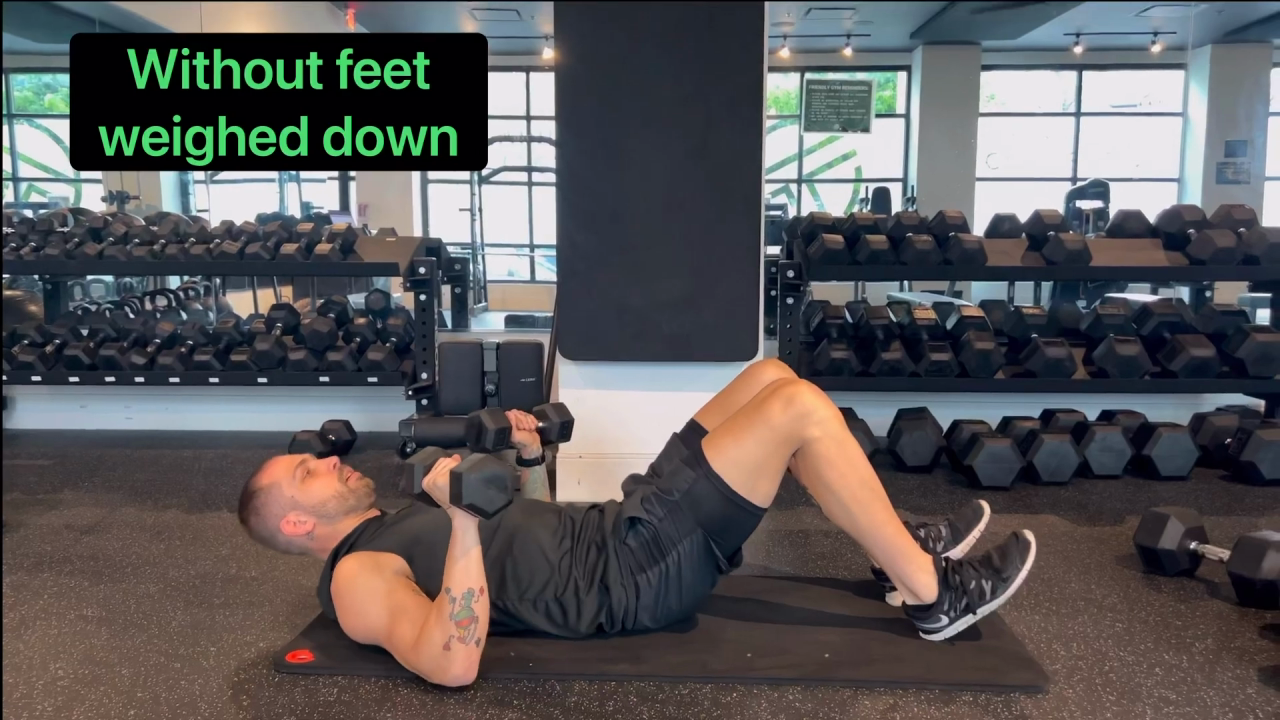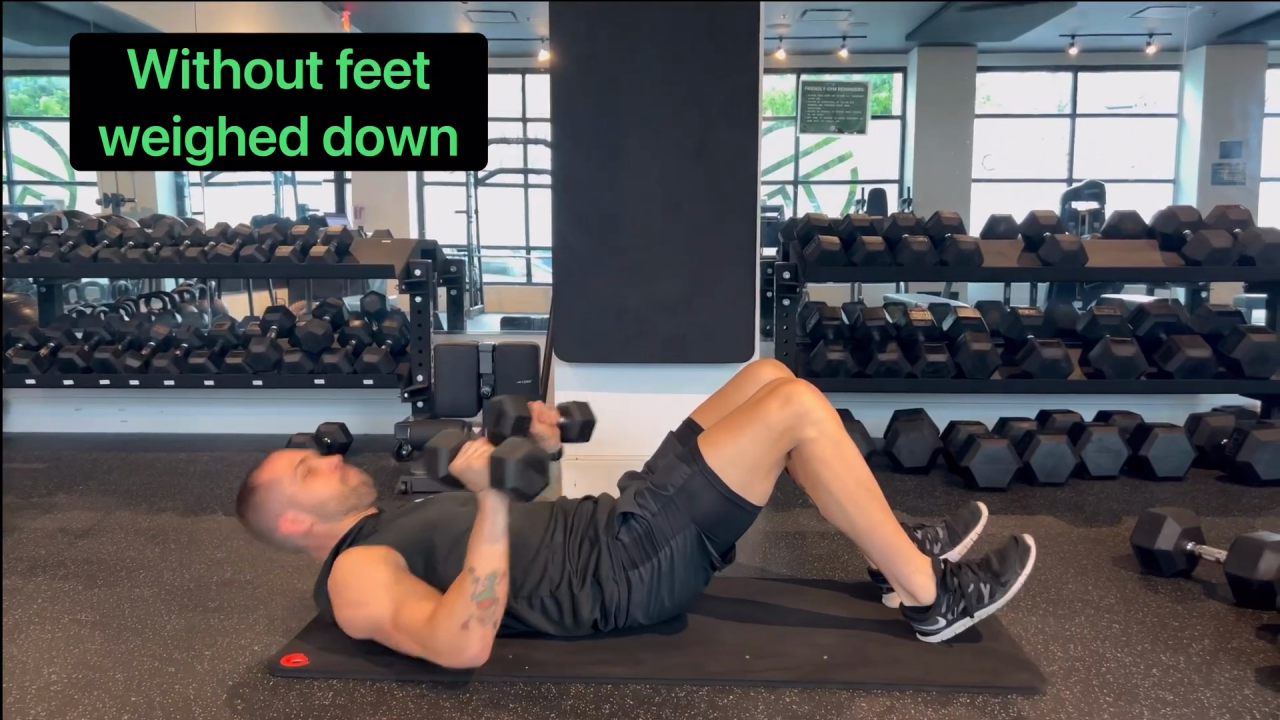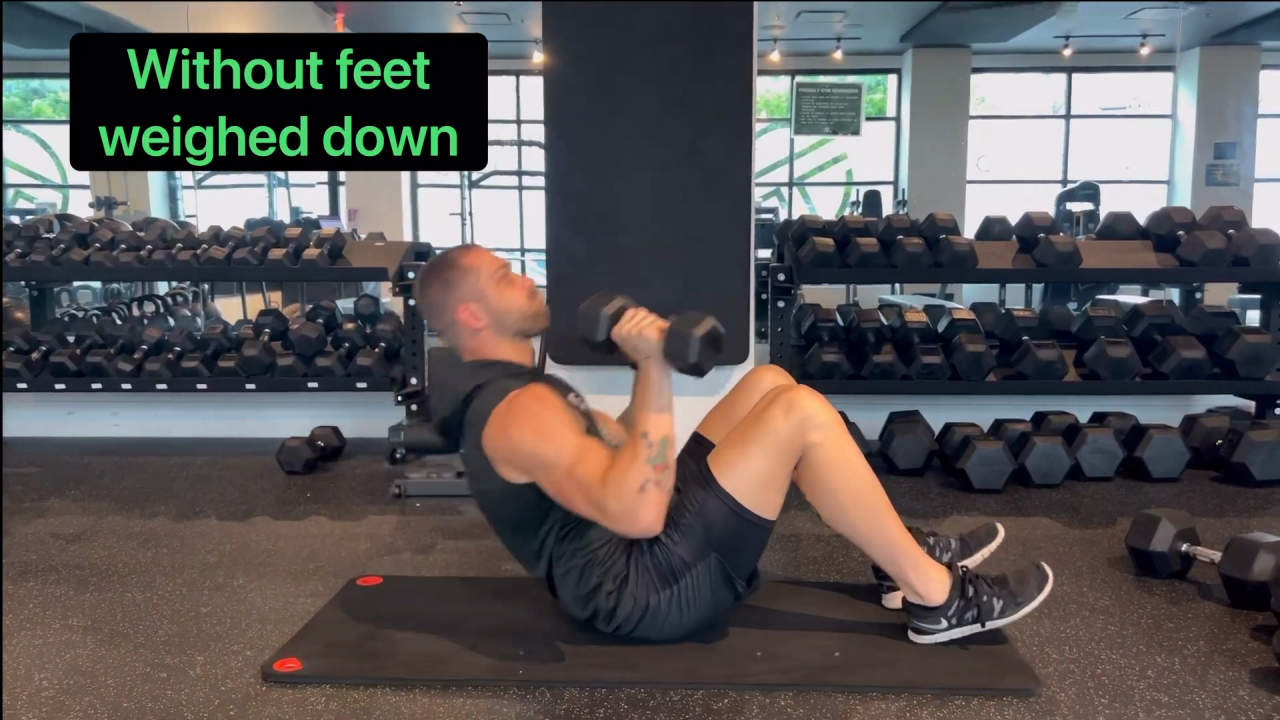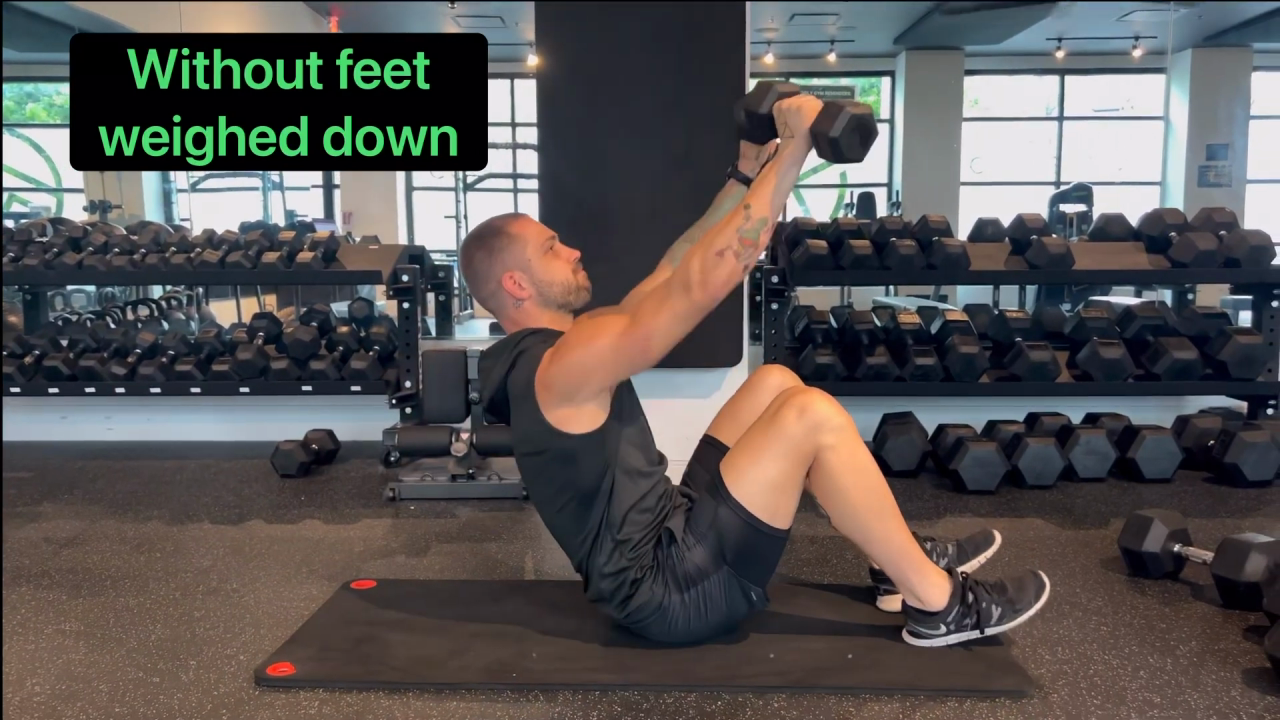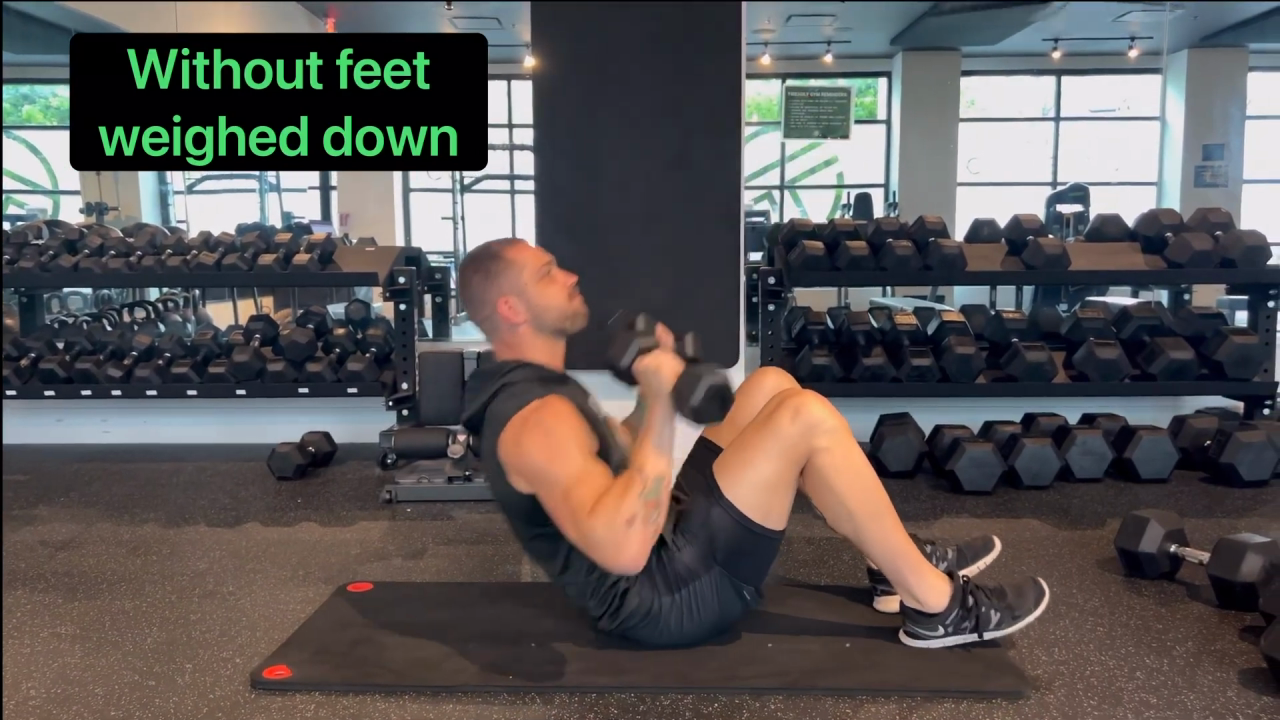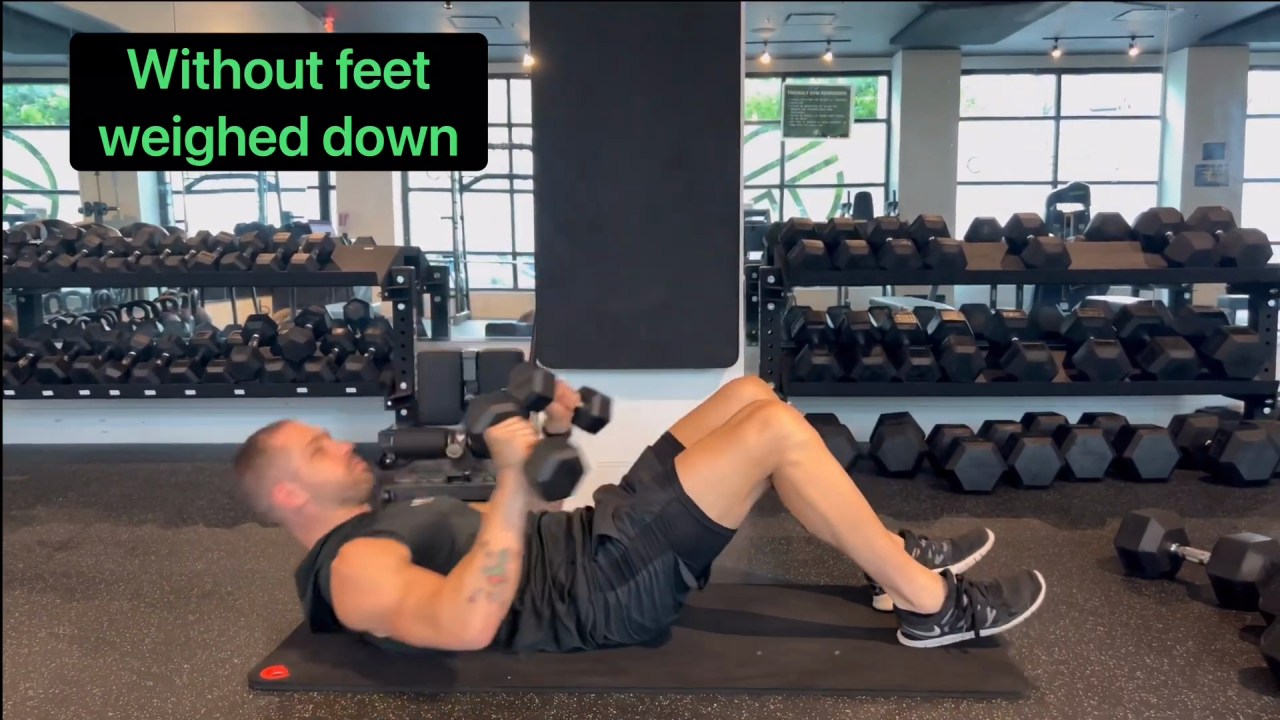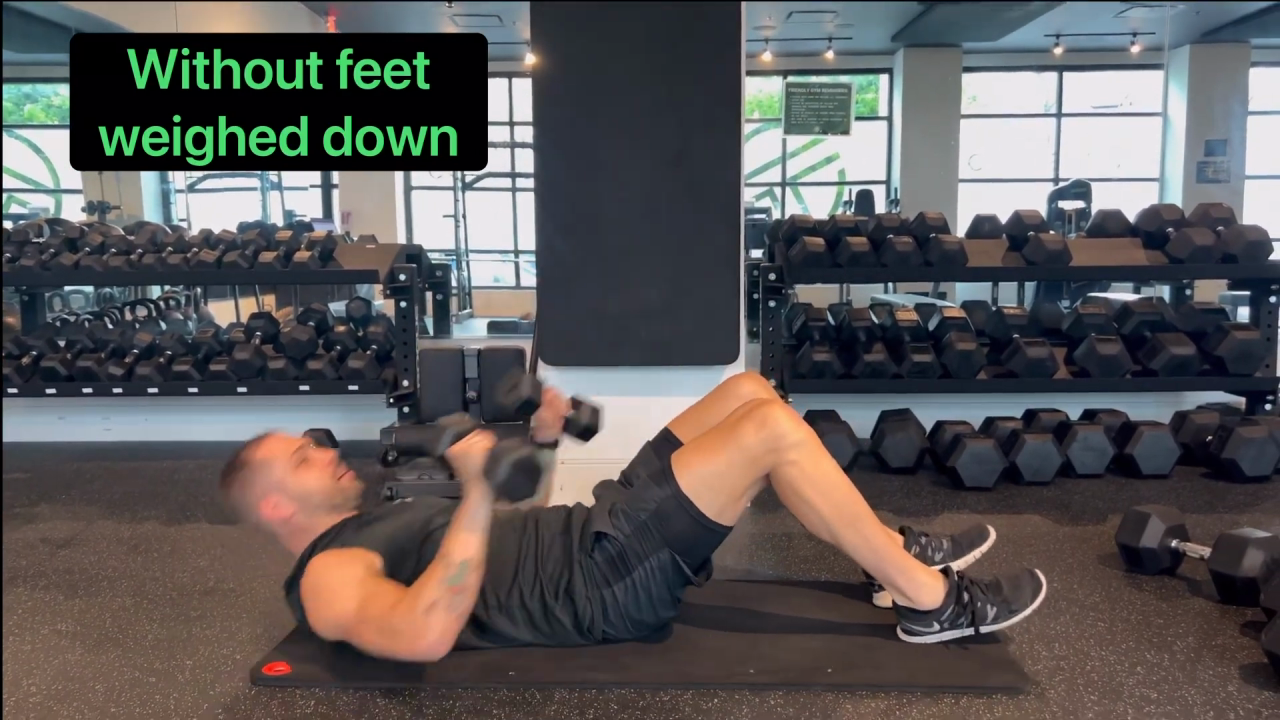
dt=0.4s
person 1, frame 1
left shoulder: (394, 530)
right shoulder: (360, 576)
right elbow: (455, 662)
left wrist: (528, 460)
right wrist: (463, 517)
left hip: (617, 527)
right hip: (636, 572)
left knee: (770, 376)
right knee: (800, 407)
left ankle: (899, 545)
right ankle: (931, 593)
person 1, frame 2
left shoulder: (396, 525)
right shoulder: (359, 577)
right elbow: (466, 644)
left wrist: (538, 459)
right wrist: (490, 499)
left hip: (614, 526)
right hip: (627, 570)
left knee: (770, 375)
right knee: (797, 407)
left ankle: (897, 550)
right ankle: (931, 595)
person 1, frame 3
left shoulder: (517, 393)
right shoulder: (518, 412)
left elbow: (622, 444)
right elbow: (637, 511)
left wrist: (648, 364)
right wrist: (655, 368)
left hip: (655, 557)
right hip: (652, 590)
left knee: (770, 384)
right knee: (799, 412)
left ankle: (905, 556)
right ankle: (937, 601)
person 1, frame 4
left shoulder: (560, 349)
right shoulder: (568, 364)
left elbow: (675, 279)
right elbow: (711, 277)
left wrist: (745, 175)
right wrist: (794, 145)
left hip: (671, 543)
right hip: (671, 589)
left knee: (776, 383)
right knee: (813, 415)
left ankle: (902, 561)
right ankle: (936, 605)
person 1, frame 5
left shoulder: (532, 390)
right shoulder: (535, 420)
right elbow: (624, 547)
left wrist: (658, 371)
right wrist: (660, 403)
left hip: (663, 557)
right hip: (662, 599)
left knee: (770, 386)
right knee: (806, 417)
left ankle: (900, 565)
right ankle: (937, 607)
person 1, frame 6
left shoulder: (377, 525)
right shoulder: (355, 571)
right elbow: (471, 621)
left wrist: (550, 435)
right wrist: (512, 472)
left hip: (599, 532)
right hip: (613, 589)
left knee: (750, 394)
right knee: (776, 429)
left ankle: (896, 554)
right ankle: (930, 604)
person 1, frame 7
left shoulder: (372, 524)
right shoulder: (332, 578)
right elbow: (427, 634)
left wrist: (535, 443)
right wrist: (474, 493)
left hip: (597, 532)
right hip: (606, 585)
left knee: (749, 390)
right knee: (773, 428)
left ankle: (895, 550)
right ankle: (930, 599)
